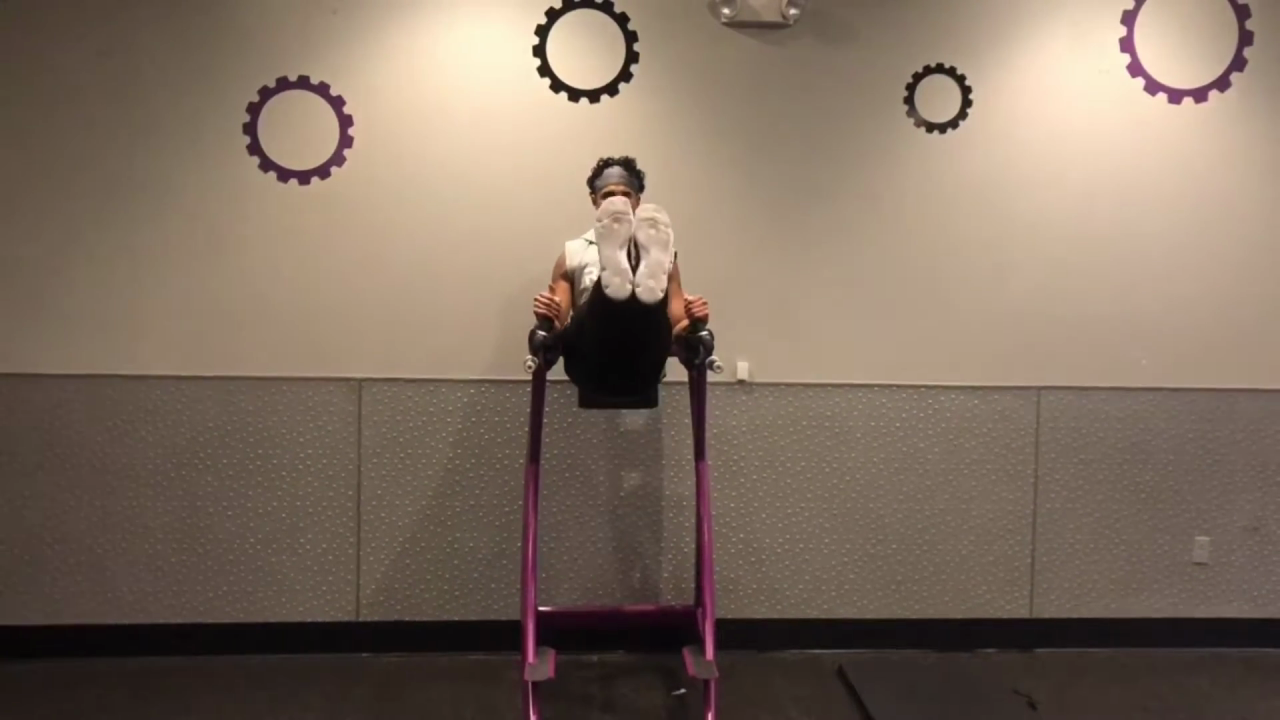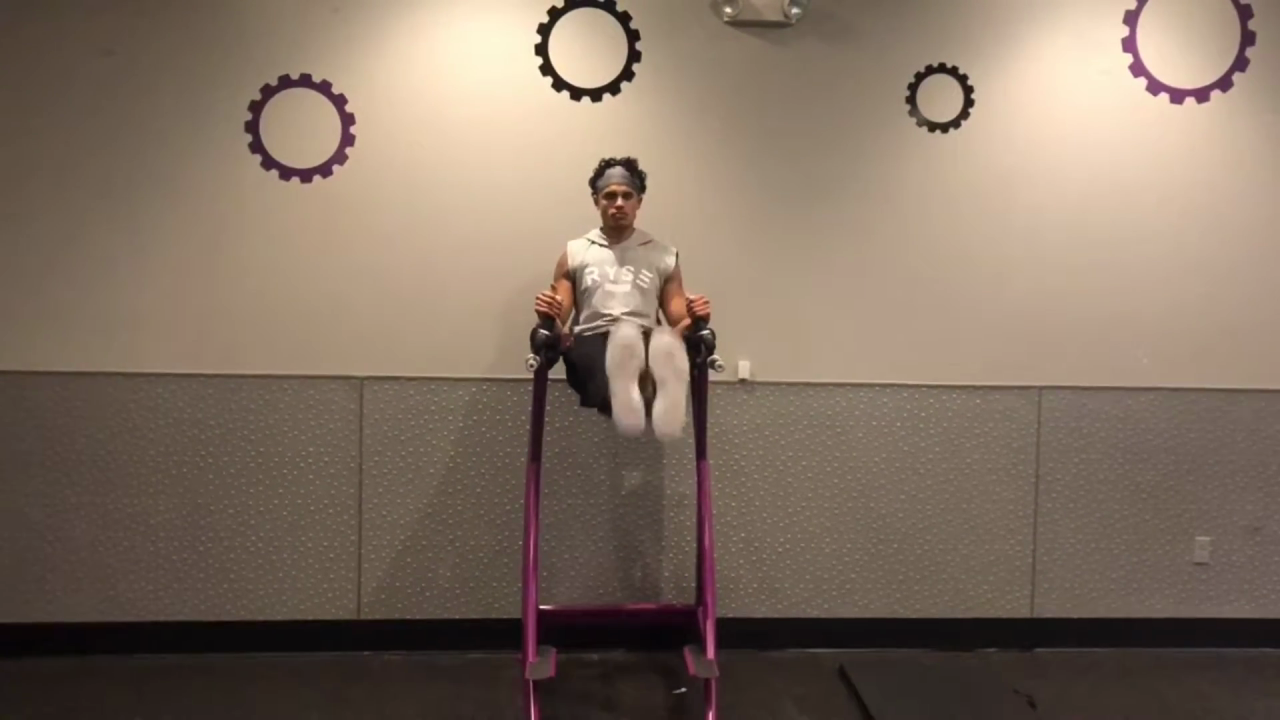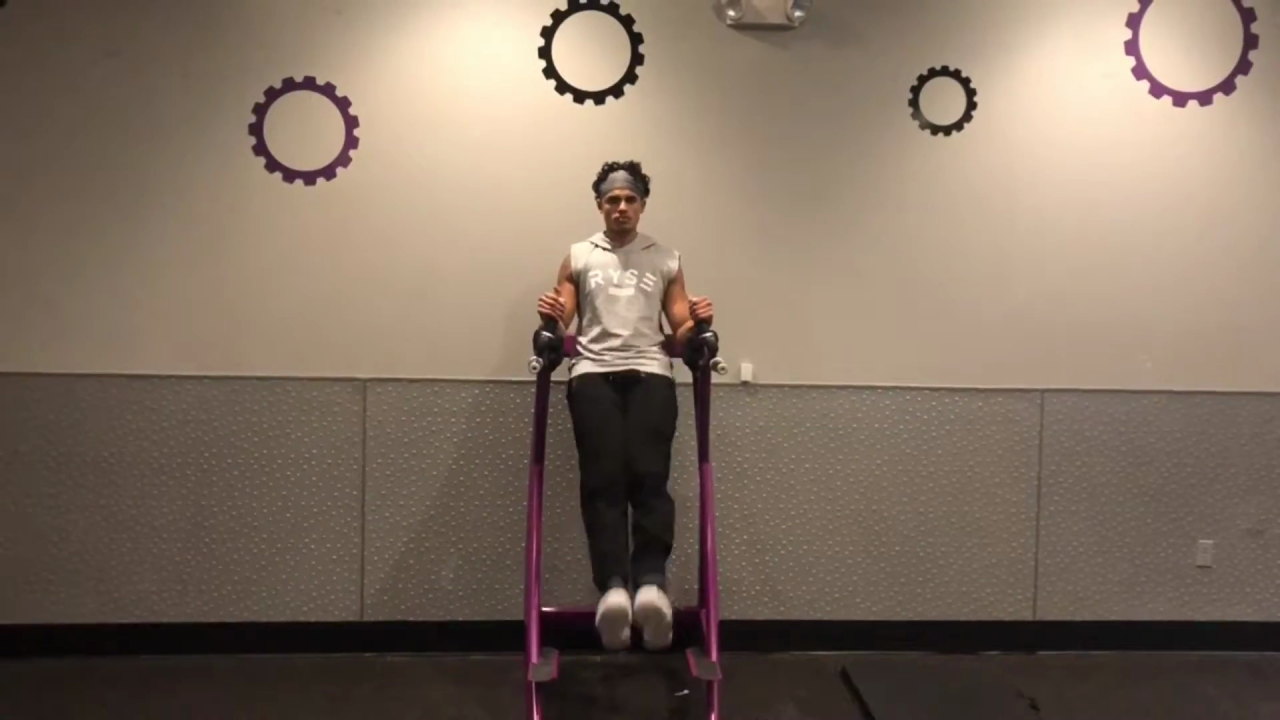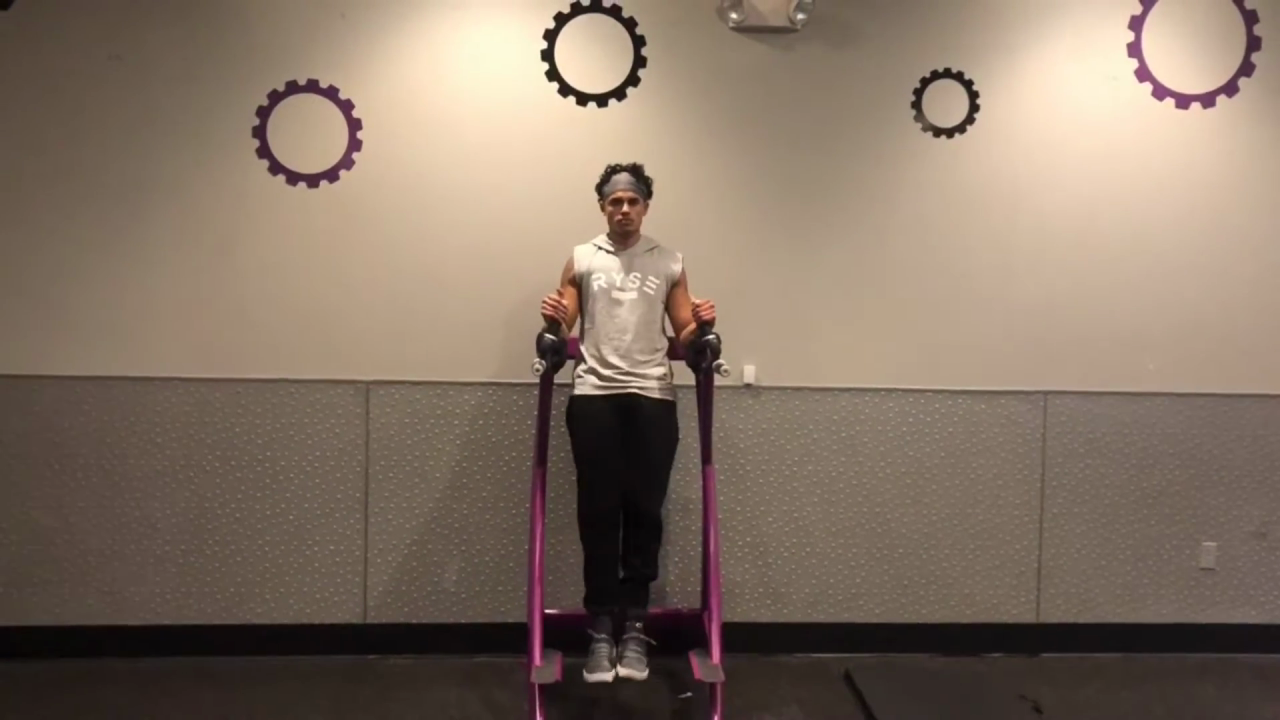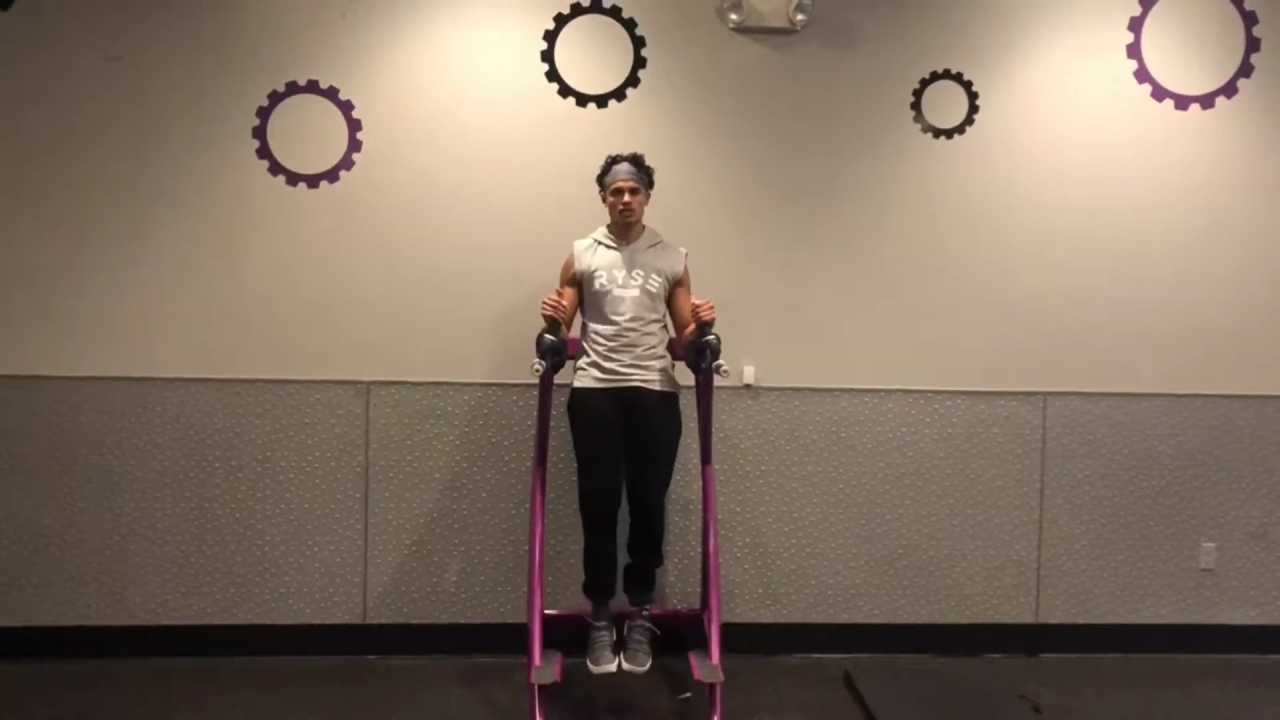
dt=0.4s
person 1, frame 1
left shoulder: (662, 254)
right shoulder: (572, 254)
left elbow: (676, 328)
right elbow: (554, 329)
left wrist: (693, 320)
right wrist: (548, 317)
left hip: (641, 368)
right hip: (591, 366)
left ankle: (648, 282)
person 1, frame 2
left shoulder: (664, 258)
right shoulder: (574, 256)
left elbow: (679, 324)
right elbow: (558, 331)
left wrist: (695, 318)
right wrist: (549, 319)
right hip: (591, 344)
left knee: (663, 355)
right knee: (608, 361)
right ankle: (620, 390)
person 1, frame 3
left shoulder: (666, 260)
right shoulder: (578, 257)
left elbow: (681, 333)
right elbow: (560, 327)
left wrist: (697, 323)
right wrist: (550, 318)
left hip: (649, 373)
right hip: (593, 373)
left knee: (647, 475)
right knee: (603, 478)
left ankle: (651, 583)
right ankle: (613, 587)
person 1, frame 4
left shoulder: (669, 263)
right shoulder: (581, 260)
left elbow: (683, 338)
right elbow: (563, 335)
left wrist: (702, 324)
right wrist: (552, 322)
left hip: (652, 395)
right hip: (594, 394)
left knee: (643, 512)
right knee: (598, 512)
left ankle: (633, 625)
right ankle: (600, 628)
person 1, frame 5
left shoulder: (672, 258)
right shoulder: (581, 256)
left elbow: (685, 335)
right elbow: (562, 329)
left wrist: (702, 324)
right wrist: (553, 321)
left hip: (654, 391)
right hip: (595, 390)
left knee: (647, 505)
right knee: (599, 506)
left ankle: (640, 615)
right ankle: (600, 618)
